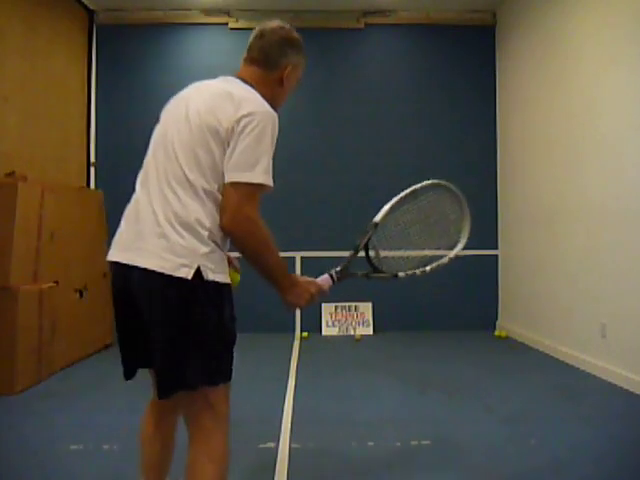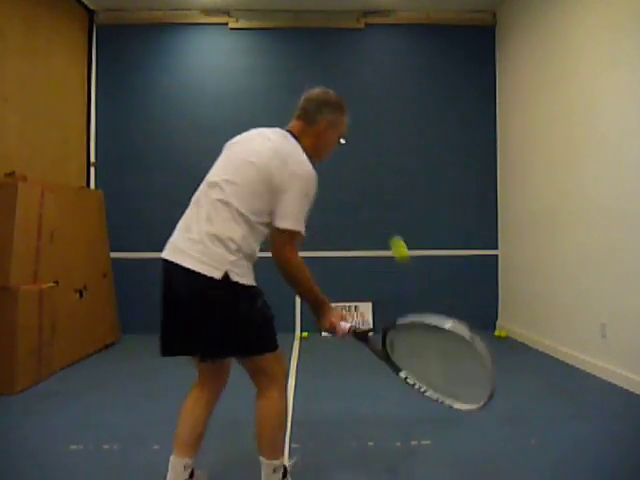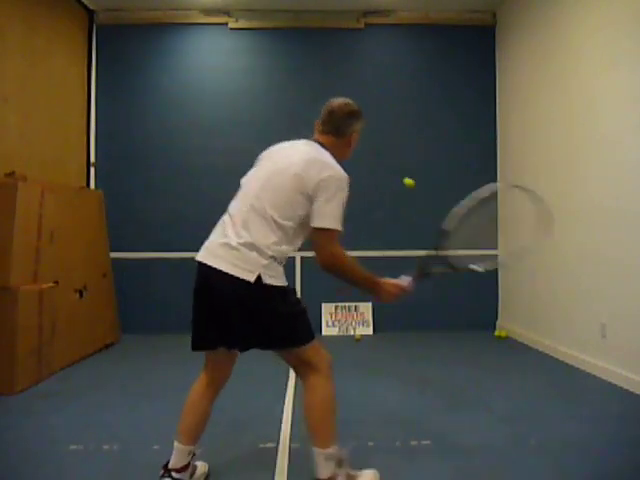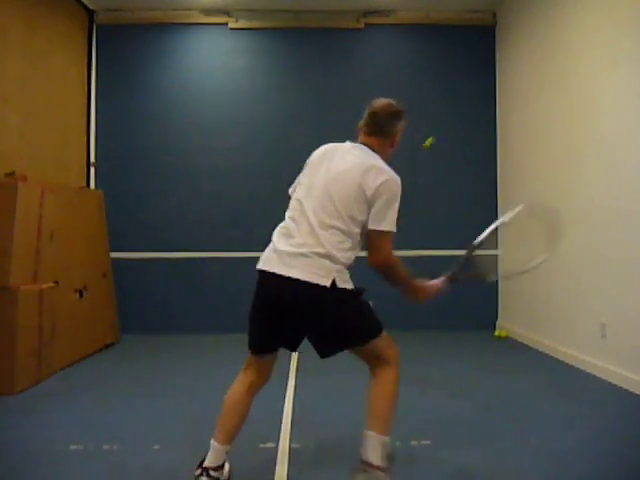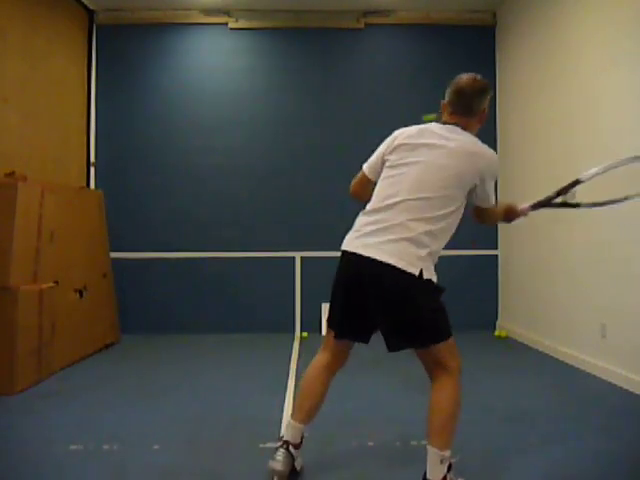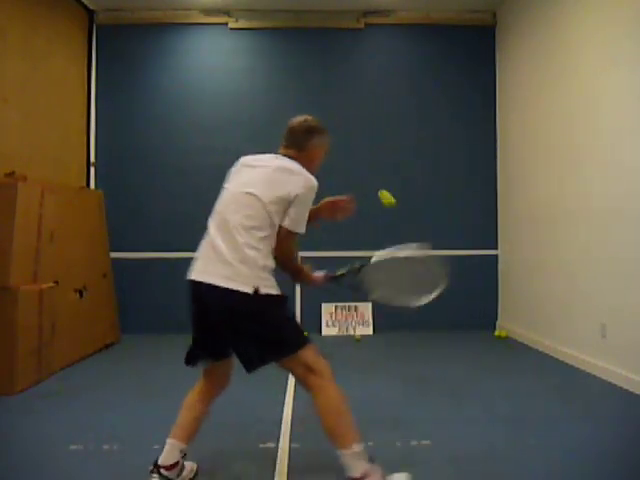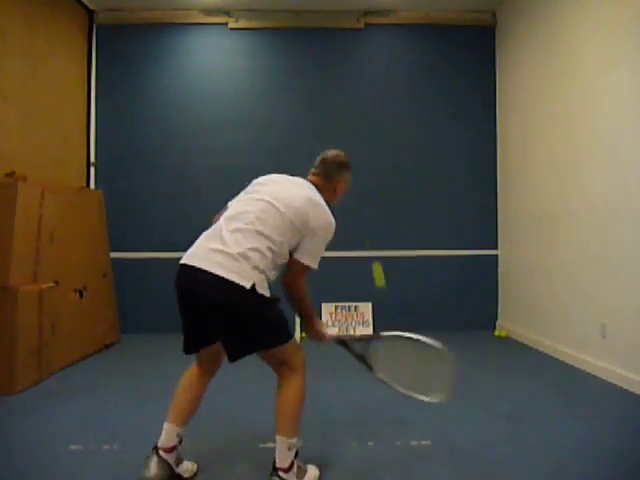
dt=0.7s
person 1, frame 1
left shoulder: (189, 95)
right shoulder: (256, 112)
right elbow: (237, 218)
right wrist: (287, 283)
left hip: (131, 260)
right hip: (182, 273)
left knee: (169, 396)
right knee: (208, 420)
person 1, frame 2
left shoulder: (251, 137)
right shoulder: (300, 171)
right elbow: (284, 256)
right wrist: (322, 309)
left hip: (178, 261)
right hip: (216, 273)
left knee: (210, 377)
right knee: (271, 377)
person 1, frame 3
left shoulder: (278, 150)
right shoulder: (332, 174)
right elbow: (328, 254)
right wrist: (376, 286)
left hip: (211, 264)
right hip: (252, 277)
left knee: (214, 372)
right knee: (316, 367)
person 1, frame 4
left shoulder: (322, 152)
right shoulder: (386, 179)
right elbow: (380, 258)
right wrist: (414, 288)
left hip: (272, 271)
right hip: (321, 284)
left knee: (254, 374)
right knee: (386, 359)
person 1, frame 5
left shoulder: (403, 135)
right shoulder: (482, 158)
left elbow: (358, 189)
right elbow: (485, 216)
right wrist: (509, 212)
left hip: (357, 255)
right hip: (405, 272)
left knee: (331, 356)
right knee: (446, 369)
person 1, frame 6
left shoulder: (244, 164)
right shoulder: (304, 181)
right elbow: (281, 250)
left wrist: (313, 212)
right wrist: (305, 276)
left hip: (203, 281)
right hip: (245, 291)
left knee: (212, 380)
right knee: (317, 374)
person 1, frame 7
left shoulder: (269, 180)
right shoulder: (323, 218)
right elbow: (293, 283)
right wrist: (312, 324)
left hip: (192, 268)
right hip: (235, 285)
left knee: (206, 362)
right knee: (292, 365)
left ankle: (166, 452)
